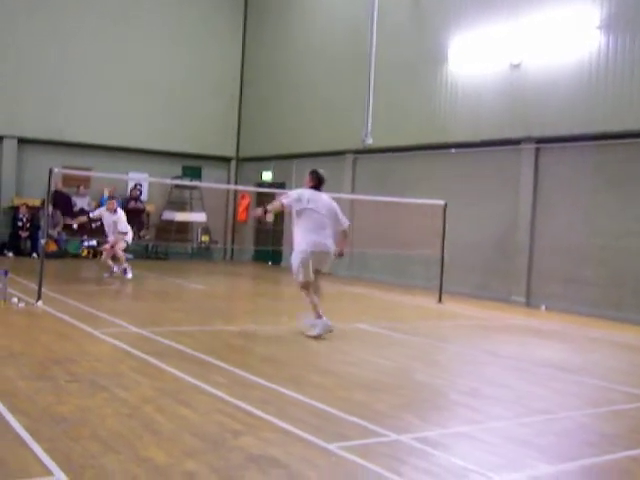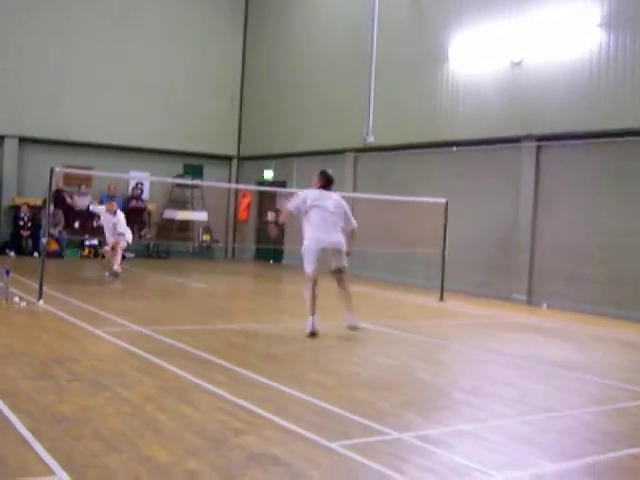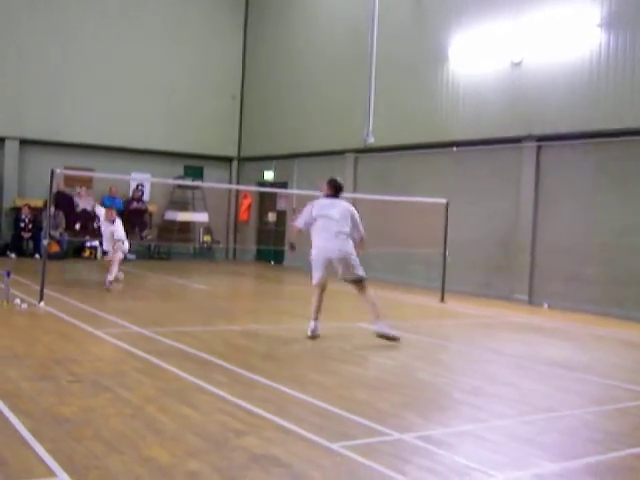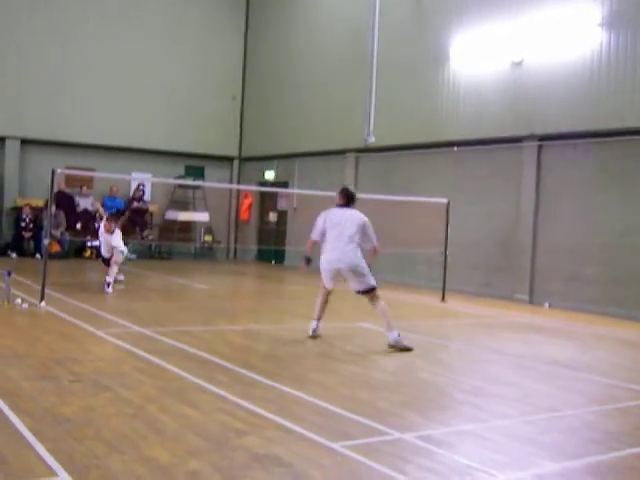
dt=0.1s
person 1, frame 1
left shoulder: (299, 194)
right shoulder: (329, 201)
left elbow: (280, 204)
right elbow: (344, 228)
left wrist: (264, 210)
right wrist: (341, 248)
left hip: (305, 245)
right hip: (325, 245)
left knee: (304, 285)
right knee: (314, 279)
left ankle: (321, 322)
right ankle: (317, 319)
person 1, frame 2
left shoulder: (308, 194)
right shoulder: (339, 200)
left elbow: (288, 210)
right elbow: (352, 228)
left wrist: (277, 225)
right wrist: (347, 247)
left hip: (314, 242)
right hip: (336, 242)
left knee: (311, 282)
right knee: (341, 281)
left ankle: (312, 323)
right ankle: (351, 318)
person 1, frame 3
left shoulder: (314, 205)
right shoulder: (348, 208)
left elbow: (297, 227)
right elbow: (361, 237)
left wrist: (292, 243)
right wrist: (354, 252)
left hip: (320, 251)
right hip: (343, 250)
left knee: (319, 288)
right knee: (363, 289)
left ankle: (313, 326)
right ankle: (379, 326)
person 1, frame 4
left shoulder: (326, 215)
right shoulder: (361, 218)
left elbow: (313, 240)
right elbow: (374, 248)
left wrist: (307, 259)
right wrist: (366, 264)
left hip: (329, 261)
right hip: (352, 261)
left knee: (326, 290)
right knee: (375, 299)
left ankle: (314, 326)
right ankle: (393, 337)
